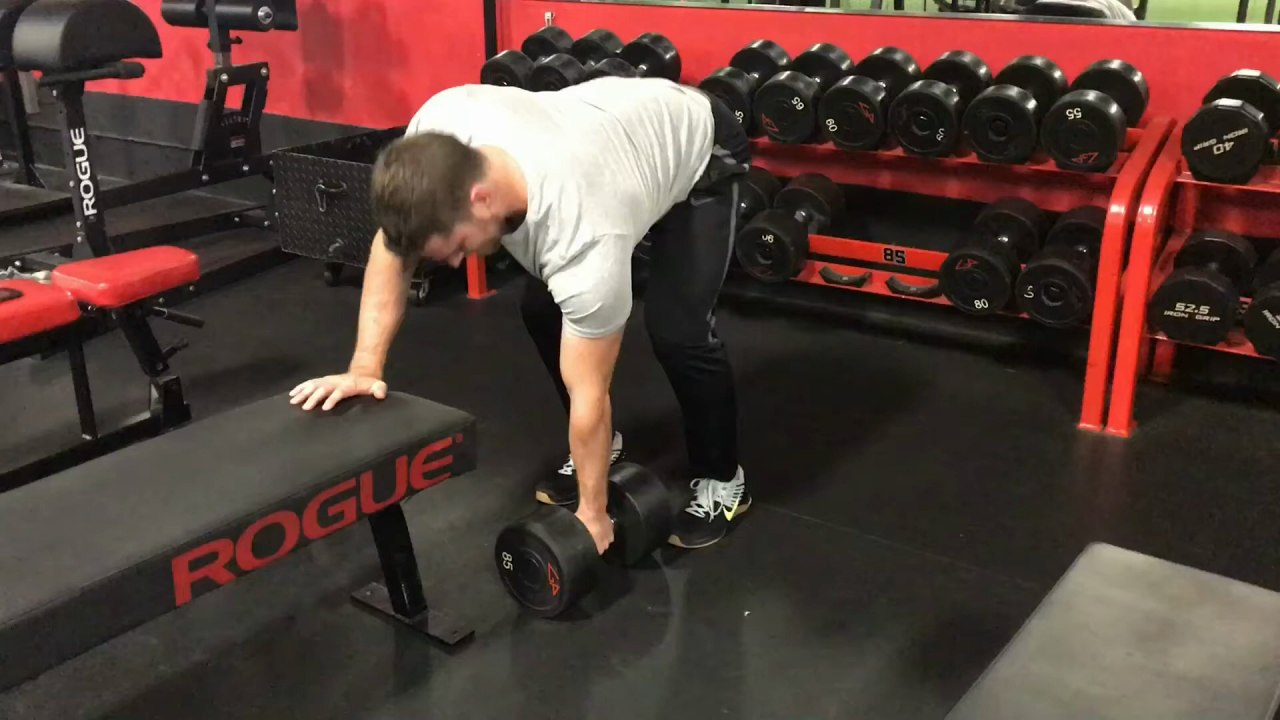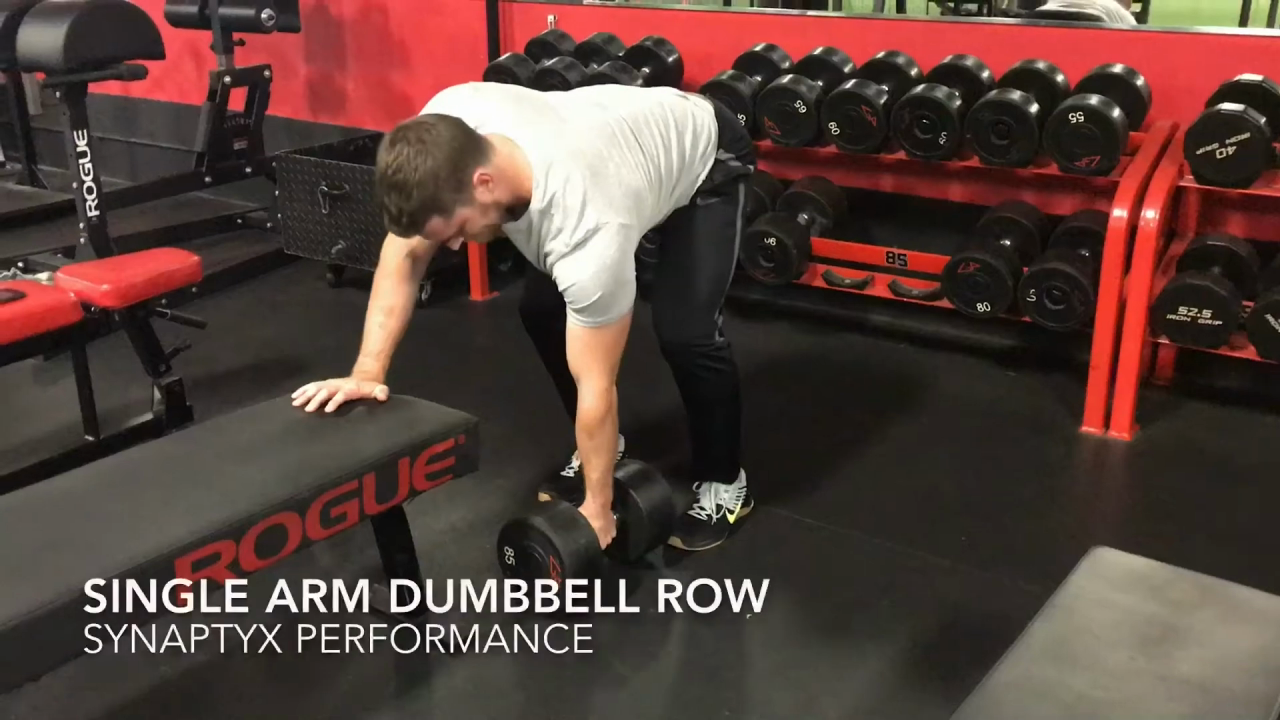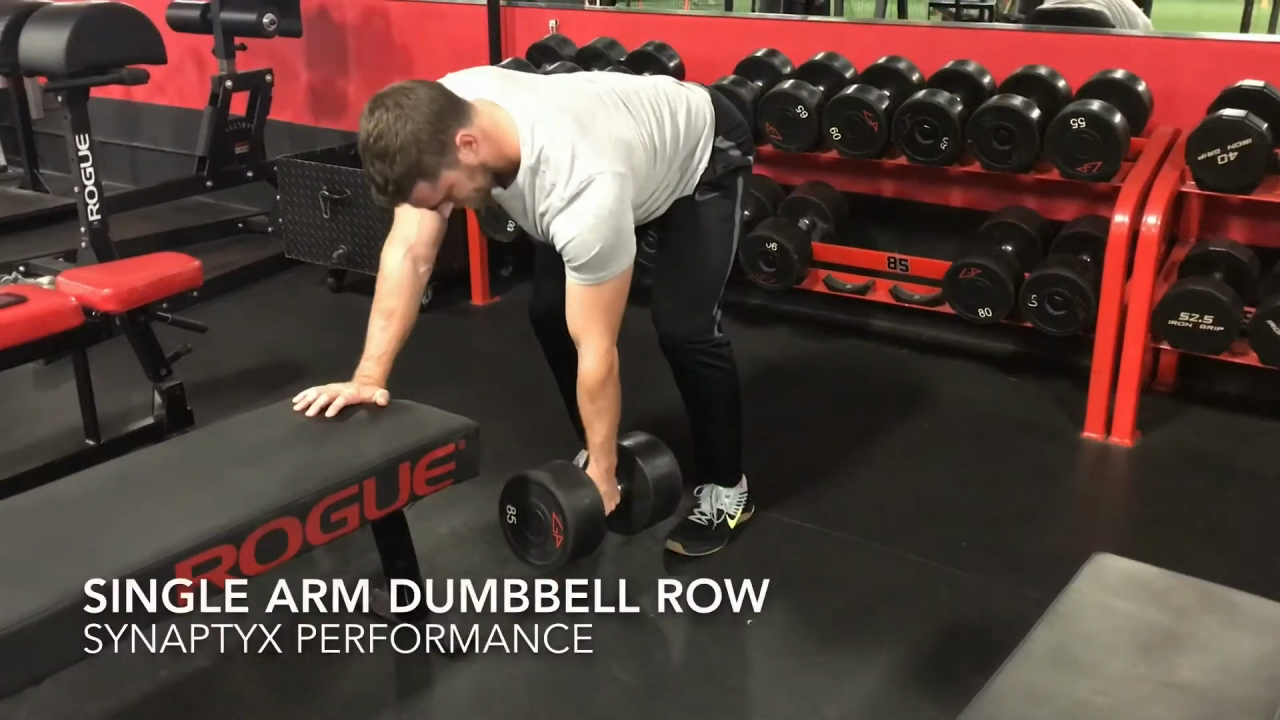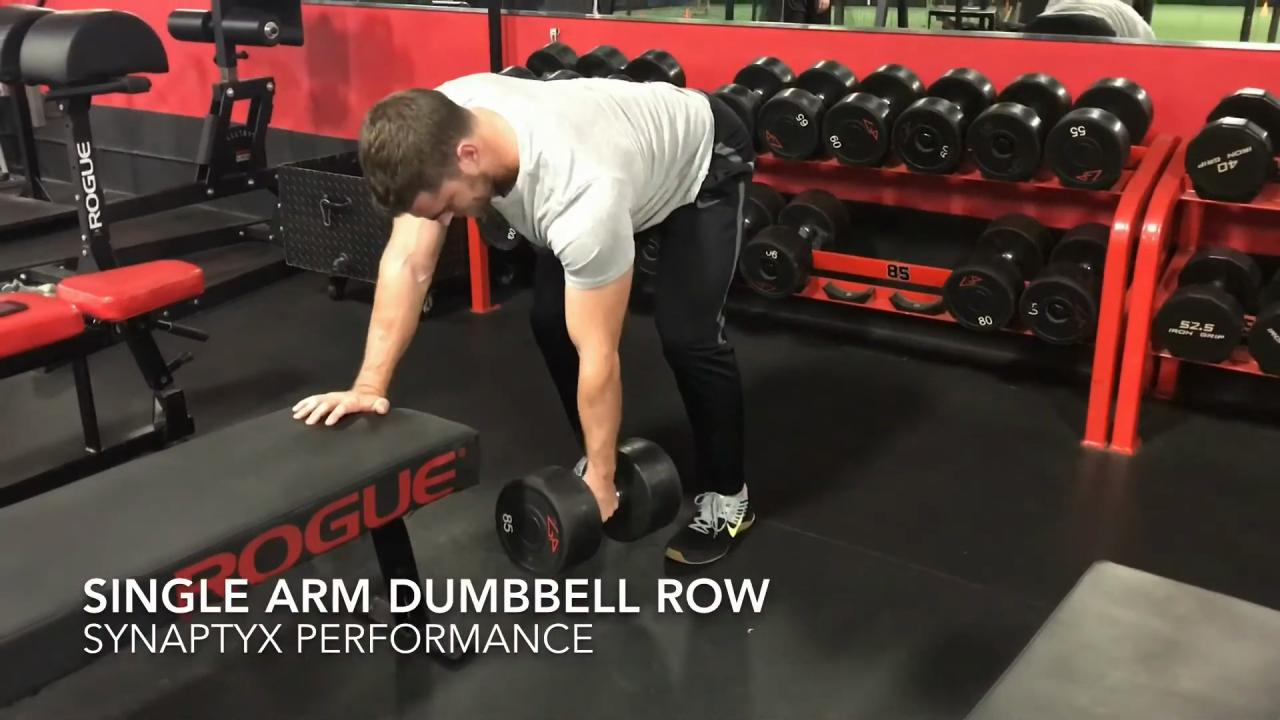
dt=0.4s
person 1, frame 1
left shoulder: (584, 239)
right shoulder: (438, 140)
left elbow: (588, 394)
right elbow: (394, 244)
left wrist: (593, 512)
right wrist: (365, 367)
left hip: (699, 151)
right hip: (619, 126)
left knee: (676, 332)
right knee: (541, 311)
left ankle: (721, 481)
right ankle: (601, 444)
person 1, frame 2
left shoulder: (587, 228)
right shoulder: (445, 132)
left elbow: (596, 387)
right elbow: (405, 252)
left wrist: (598, 509)
right wrist: (367, 373)
left hip: (705, 160)
right hip: (626, 138)
left knee: (684, 332)
right knee: (541, 311)
left ankle: (724, 483)
right ankle: (604, 448)
person 1, frame 3
left shoulder: (583, 187)
right shoulder: (437, 118)
left elbow: (596, 349)
right elbow: (409, 252)
left wrist: (603, 474)
right wrist: (369, 377)
left hip: (702, 151)
right hip: (629, 131)
left knee: (683, 328)
right knee: (549, 314)
left ankle: (726, 487)
right ankle: (599, 446)
person 1, frame 4
left shoulder: (581, 193)
right shoulder: (436, 127)
left elbow: (598, 354)
right elbow: (409, 262)
left wrist: (602, 479)
right wrist: (370, 385)
left hip: (702, 159)
right hip: (632, 140)
left knee: (687, 335)
right knee: (551, 321)
left ankle: (727, 495)
right ankle: (599, 461)
